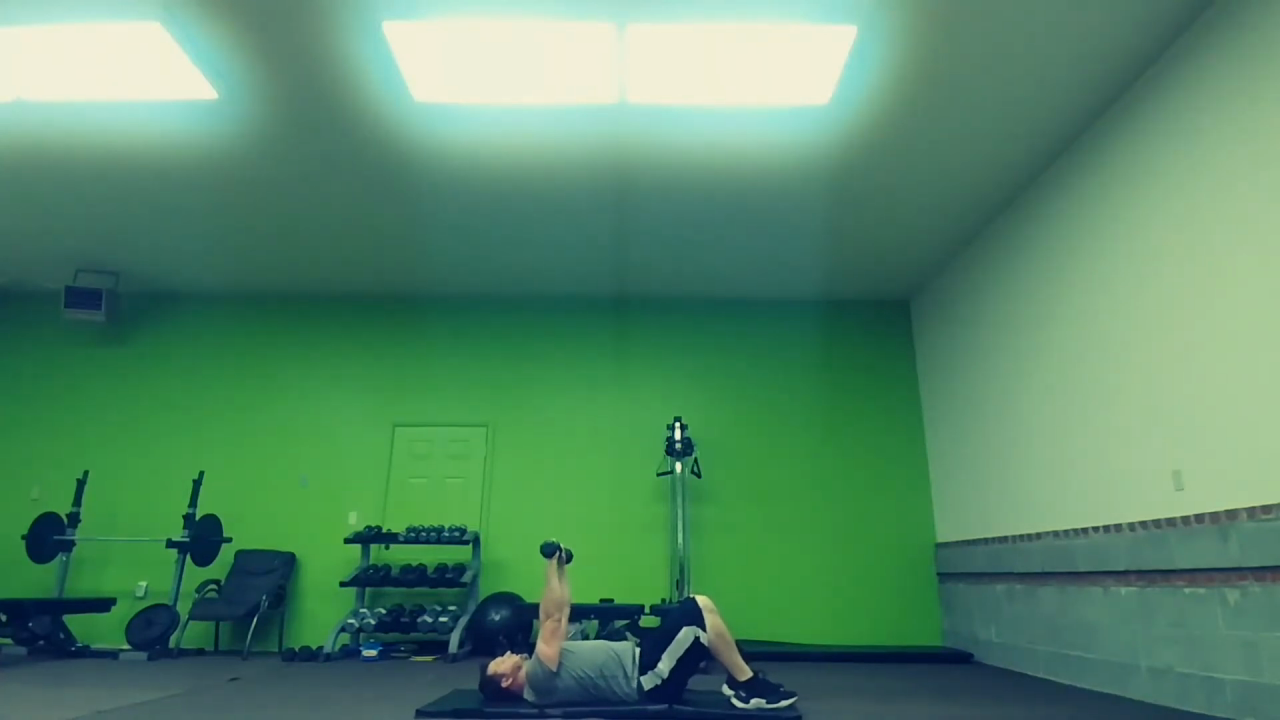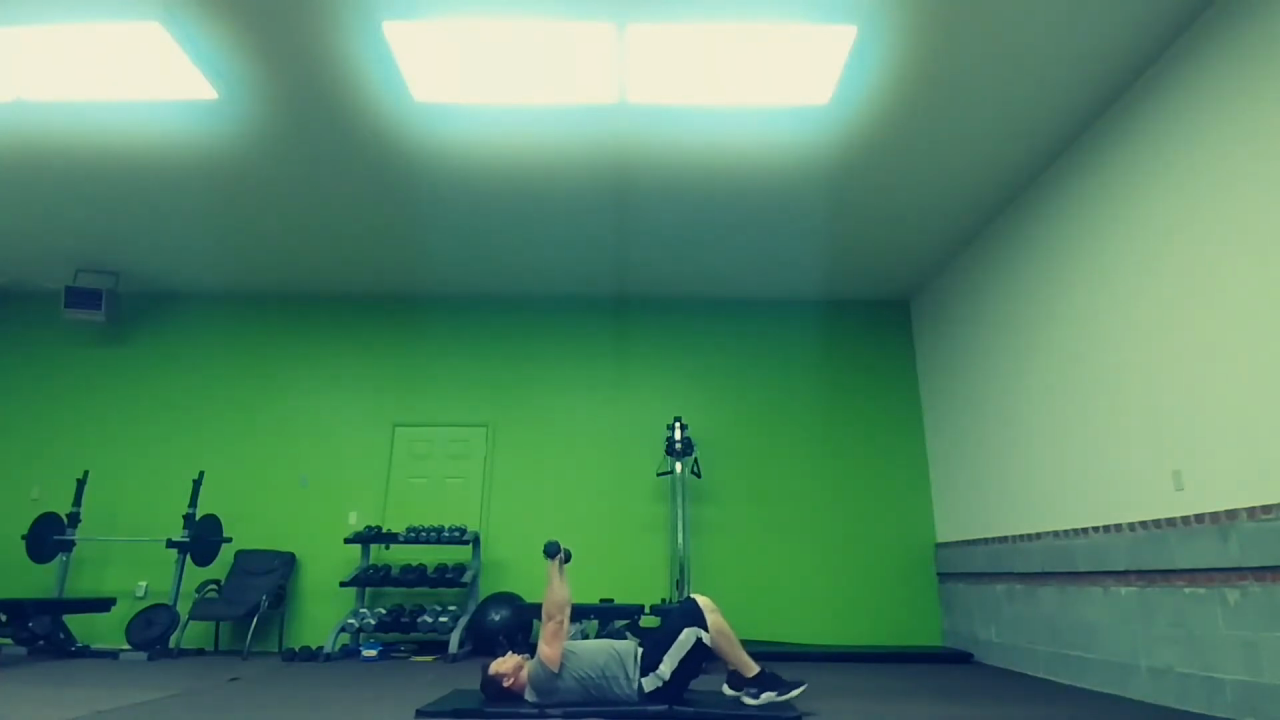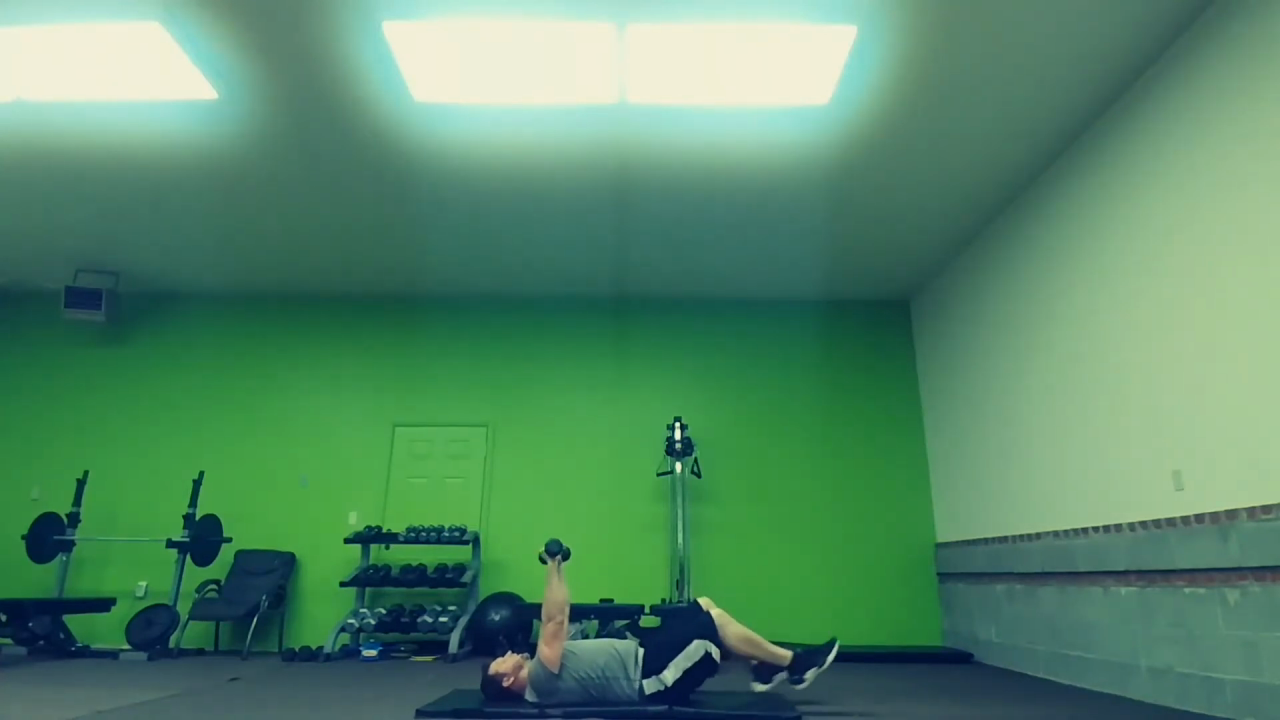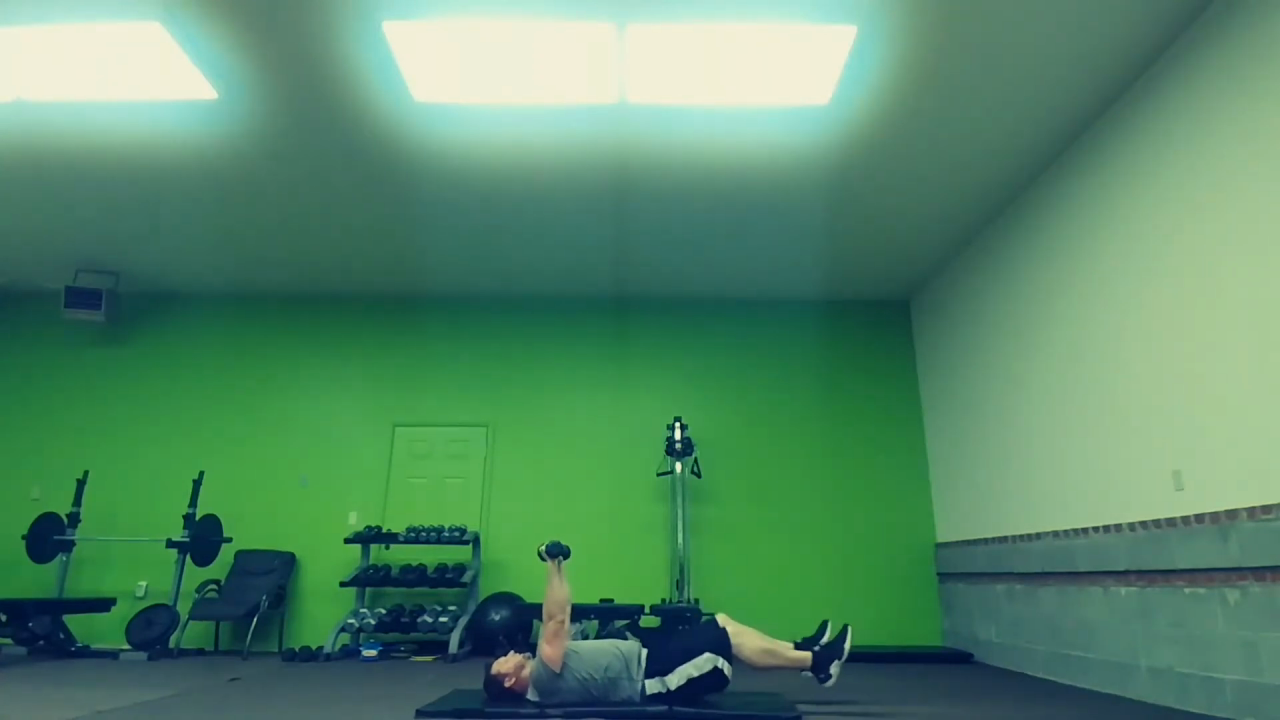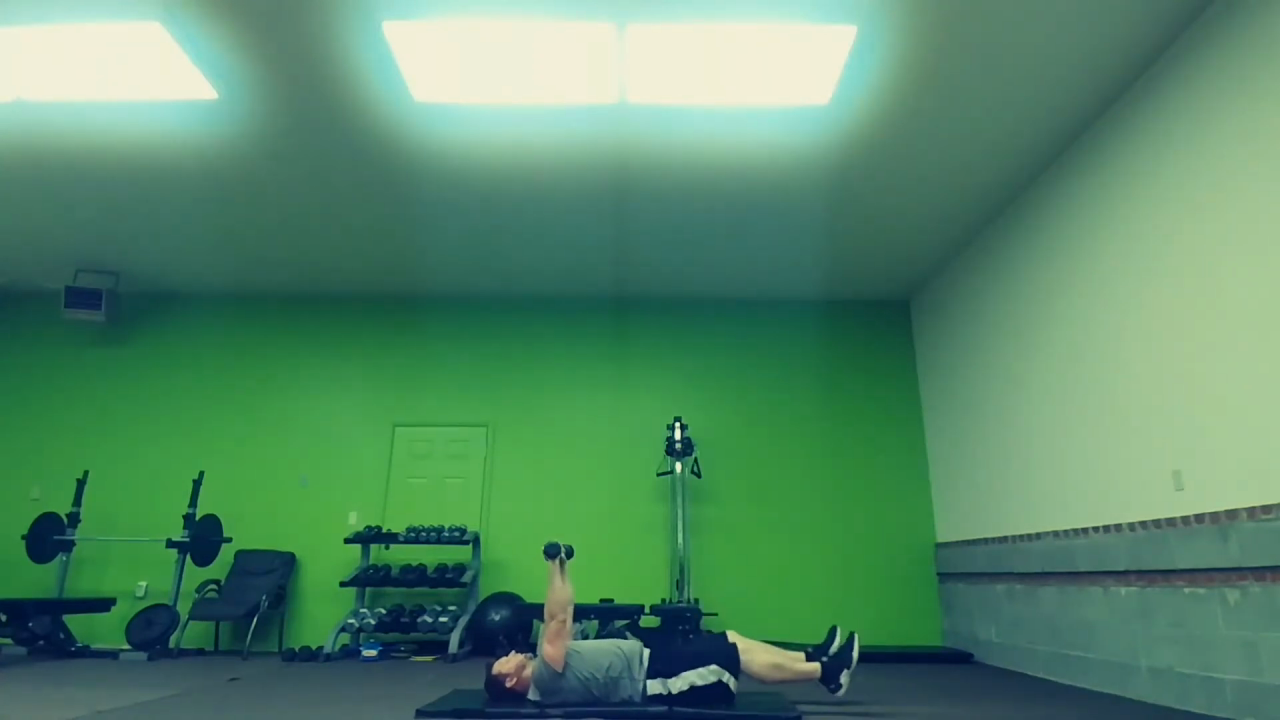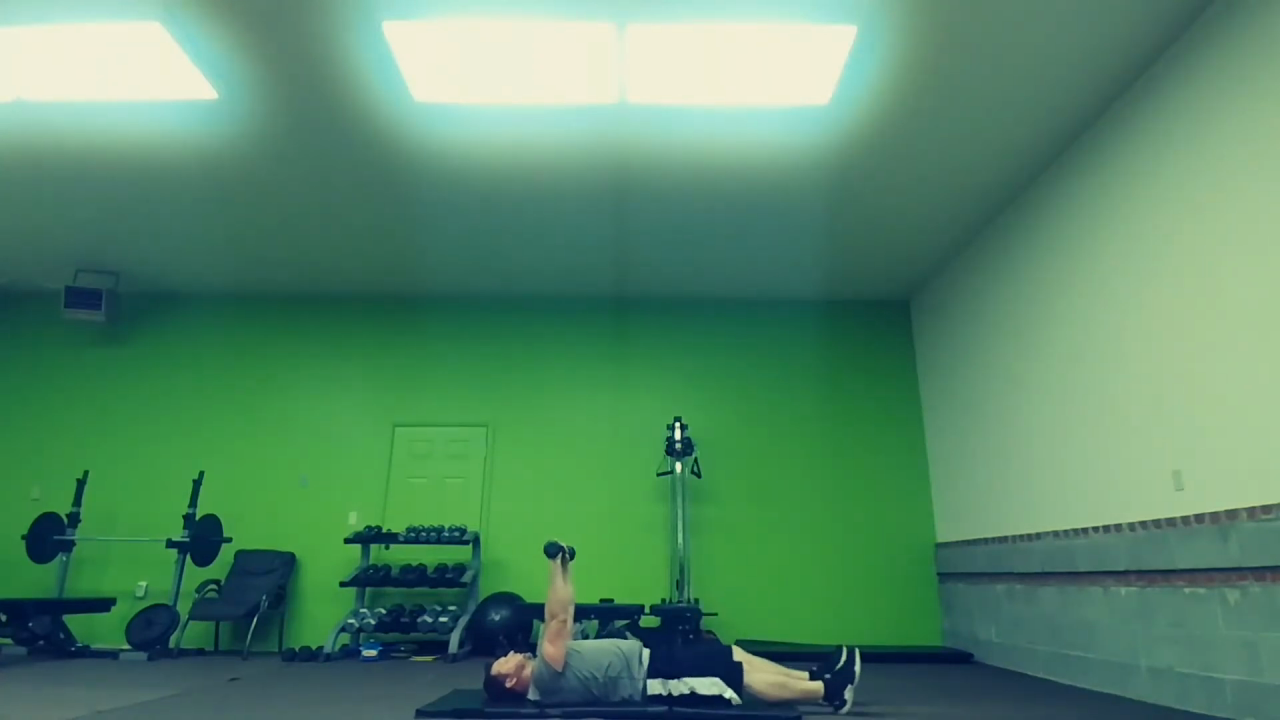
dt=0.2s
person 1, frame 1
left shoulder: (541, 673)
right shoulder: (540, 679)
left elbow: (561, 615)
right elbow: (552, 619)
left wrist: (561, 567)
right wrist: (551, 566)
left hip: (640, 663)
right hip: (645, 680)
left knee: (698, 610)
right knee: (699, 609)
left ankle: (740, 681)
right ankle: (748, 686)
person 1, frame 2
left shoulder: (541, 673)
right shoulder: (541, 680)
left elbow: (561, 618)
right elbow: (554, 620)
left wrist: (562, 568)
right wrist: (554, 566)
left hip: (641, 661)
right hip: (646, 680)
left knee: (698, 607)
right knee: (699, 611)
left ankle: (740, 678)
right ankle: (756, 680)
person 1, frame 3
left shoulder: (541, 674)
right shoulder: (541, 680)
left elbow: (558, 620)
right elbow: (554, 621)
left wrist: (559, 567)
right wrist: (553, 567)
left hip: (642, 659)
right hip: (647, 680)
left knee: (704, 607)
right knee: (712, 621)
left ankle: (766, 667)
right ankle: (794, 664)
person 1, frame 4
left shoulder: (546, 671)
right shoulder: (543, 679)
left elbow: (560, 619)
right elbow: (555, 620)
left wrist: (559, 567)
right wrist: (551, 567)
left hip: (645, 660)
right hip: (649, 680)
left knee: (720, 625)
right knee: (727, 640)
left ankle: (802, 651)
right ankle: (817, 662)
person 1, frame 5
left shoulder: (547, 672)
right shoulder: (545, 679)
left elbow: (563, 615)
right elbow: (556, 619)
left wrist: (563, 568)
right wrist: (552, 566)
left hip: (647, 661)
right hip: (649, 682)
left knee: (731, 642)
right knee: (737, 656)
left ankle: (813, 659)
right ankle: (827, 672)
person 1, frame 6
left shoulder: (548, 670)
right shoulder: (545, 678)
left elbow: (566, 614)
right elbow: (557, 619)
left wrist: (565, 568)
right wrist: (555, 566)
left hip: (647, 662)
right hip: (648, 681)
left knee: (735, 658)
right knee: (743, 675)
left ankle: (815, 677)
right ankle: (830, 691)
